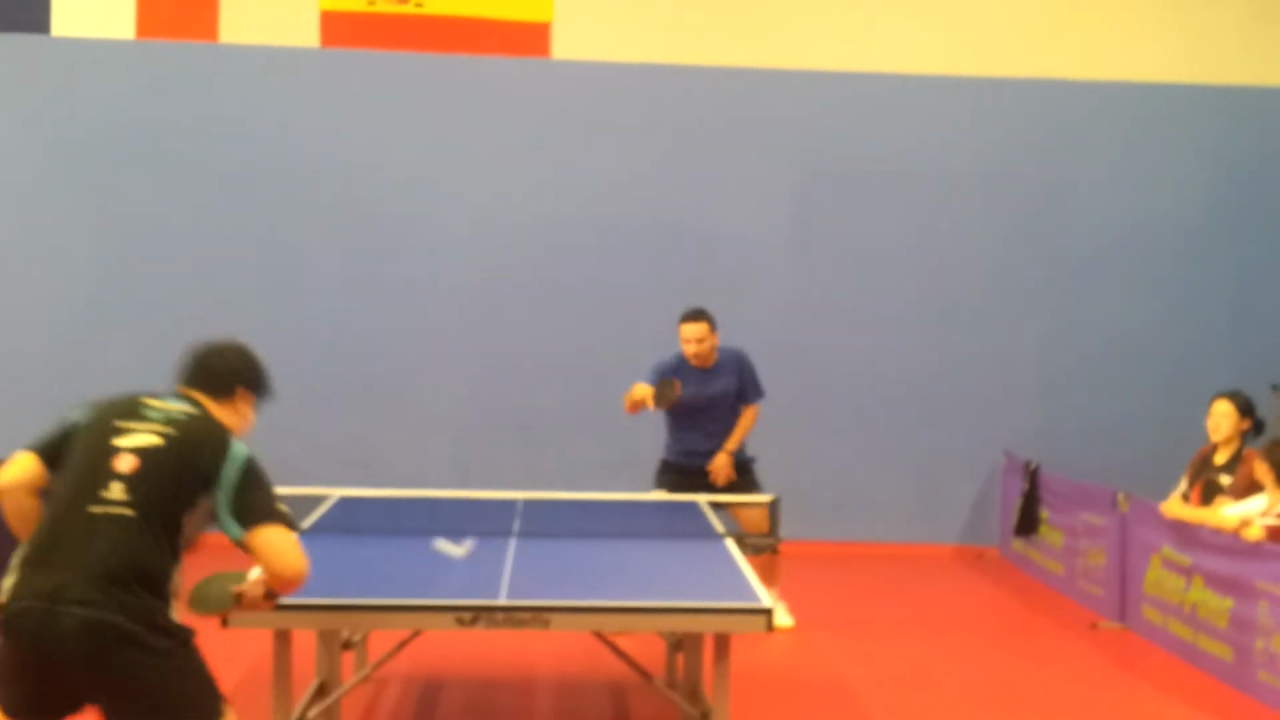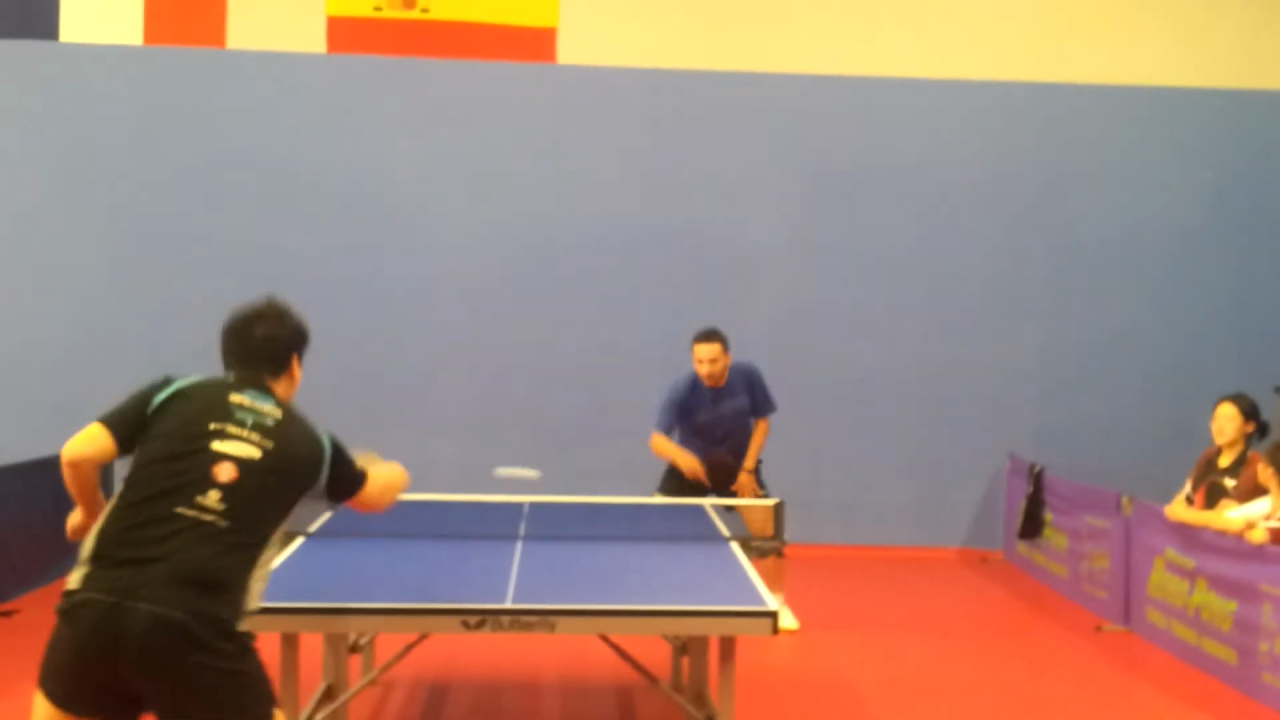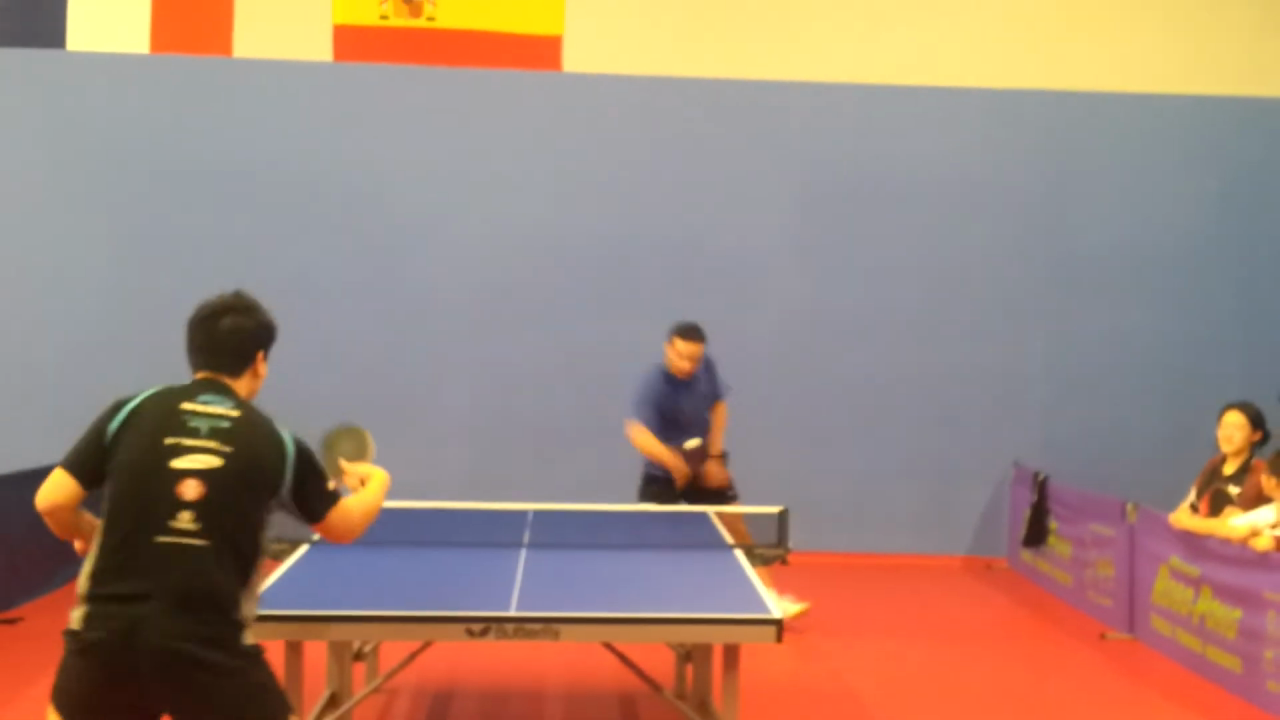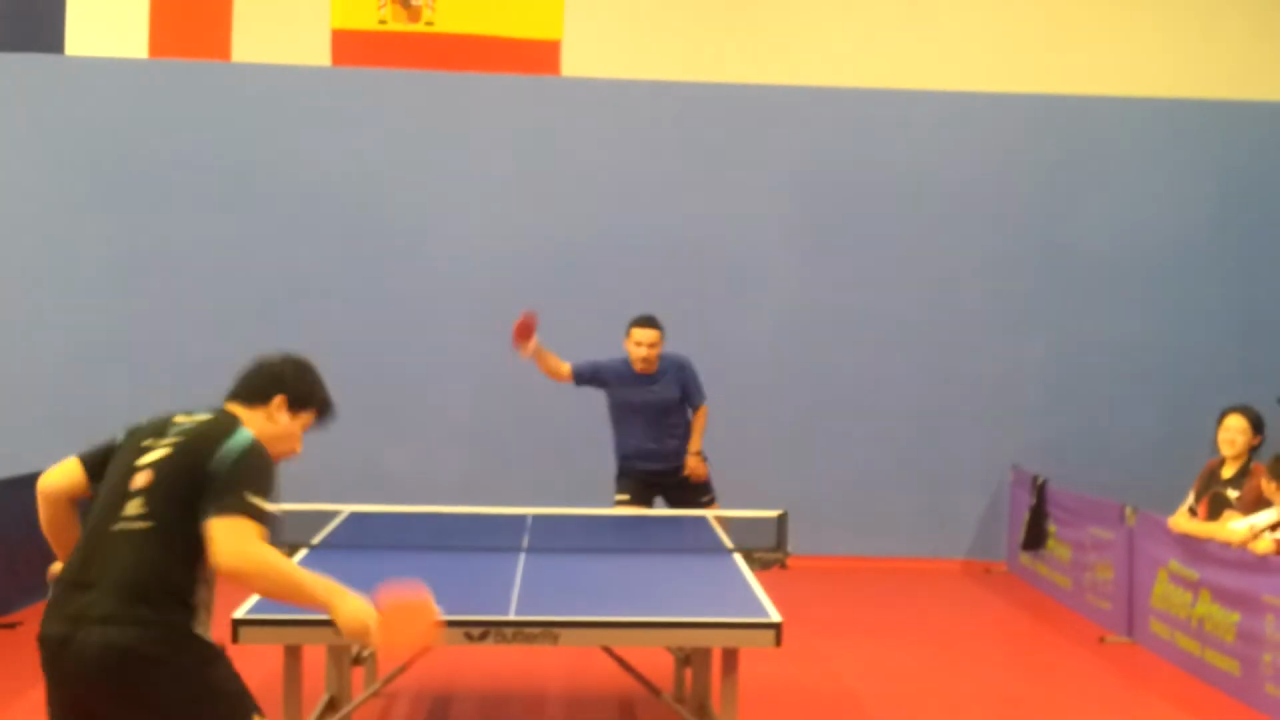
dt=0.3s
person 1, frame 1
left shoulder: (102, 414)
right shoulder: (226, 452)
right elbow: (288, 567)
right wrist: (265, 589)
left hip: (31, 611)
right hip: (126, 627)
person 1, frame 2
left shoulder: (171, 395)
right shoulder: (308, 445)
left elbow: (77, 456)
right elbow: (375, 493)
left wrist: (93, 513)
right wrist: (393, 474)
left hip: (99, 604)
right hip: (196, 629)
person 1, frame 3
left shoulder: (129, 413)
right shoulder: (275, 446)
left elbow: (51, 501)
right elbow: (343, 527)
left wrist: (90, 534)
right wrist: (377, 485)
left hip: (106, 633)
right hip: (207, 649)
person 1, frame 4
left shoulder: (150, 432)
right shoulder: (242, 452)
left elbow: (51, 488)
right elbow: (236, 558)
left wrist: (75, 561)
right wrist: (334, 597)
left hip: (66, 636)
right hip: (153, 647)
person 2, frame 1
left shoulder: (737, 361)
right shoulder: (669, 369)
left elbow: (751, 407)
right elbow: (631, 405)
left wrist: (727, 452)
right wrist: (639, 394)
left hip: (728, 461)
right hip: (679, 465)
left knee: (762, 531)
left ankle: (771, 598)
person 2, frame 2
left shoulder: (748, 375)
right shoulder: (682, 391)
left elbow: (762, 420)
right elbow: (657, 440)
left wrist: (748, 468)
right wrist: (681, 457)
left hip: (738, 468)
right hip: (691, 468)
left knee: (767, 533)
left ankle: (777, 603)
person 2, frame 3
left shoulder: (705, 365)
right shoulder: (655, 384)
right elbow: (637, 432)
left wrist: (714, 455)
right wrist: (673, 461)
left hip: (704, 467)
right hip: (662, 474)
left knee: (737, 531)
left ankle: (769, 594)
person 2, frame 4
left shoulder: (680, 367)
right shoulder: (610, 371)
left elbow: (700, 409)
right elbow: (561, 371)
left wrist: (695, 452)
right wrist: (535, 350)
left hip: (681, 465)
right hip: (635, 471)
